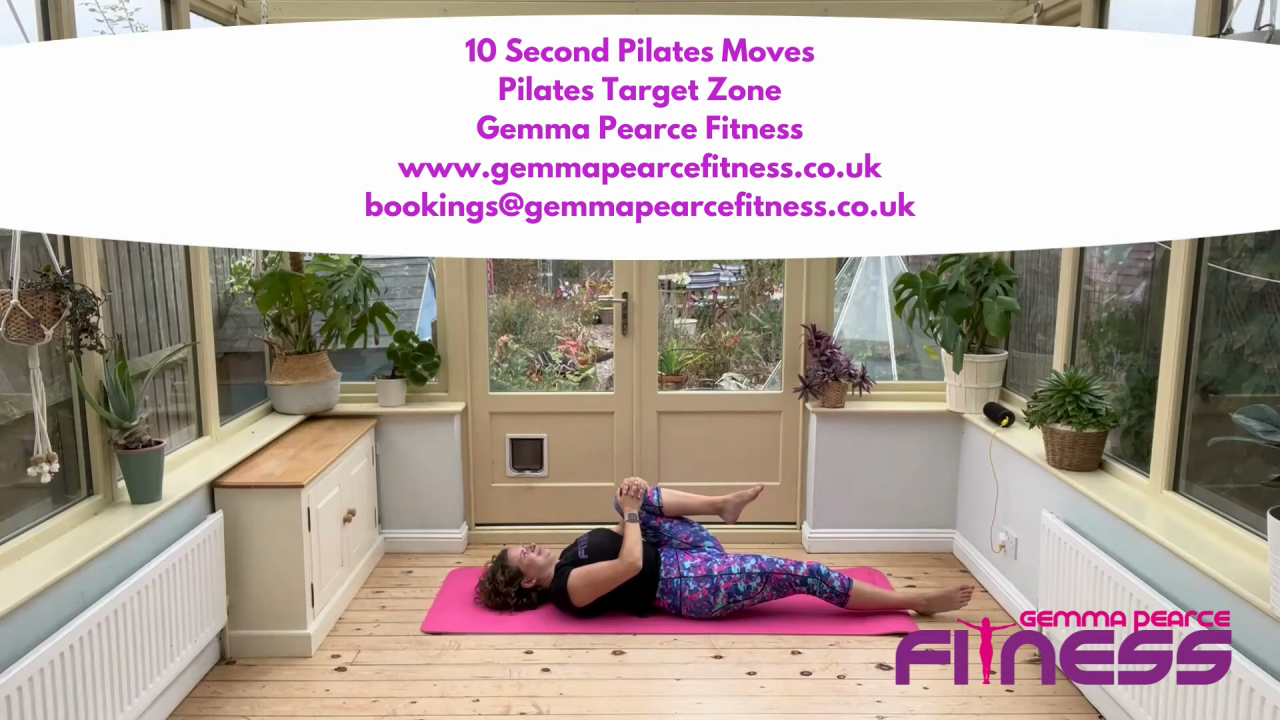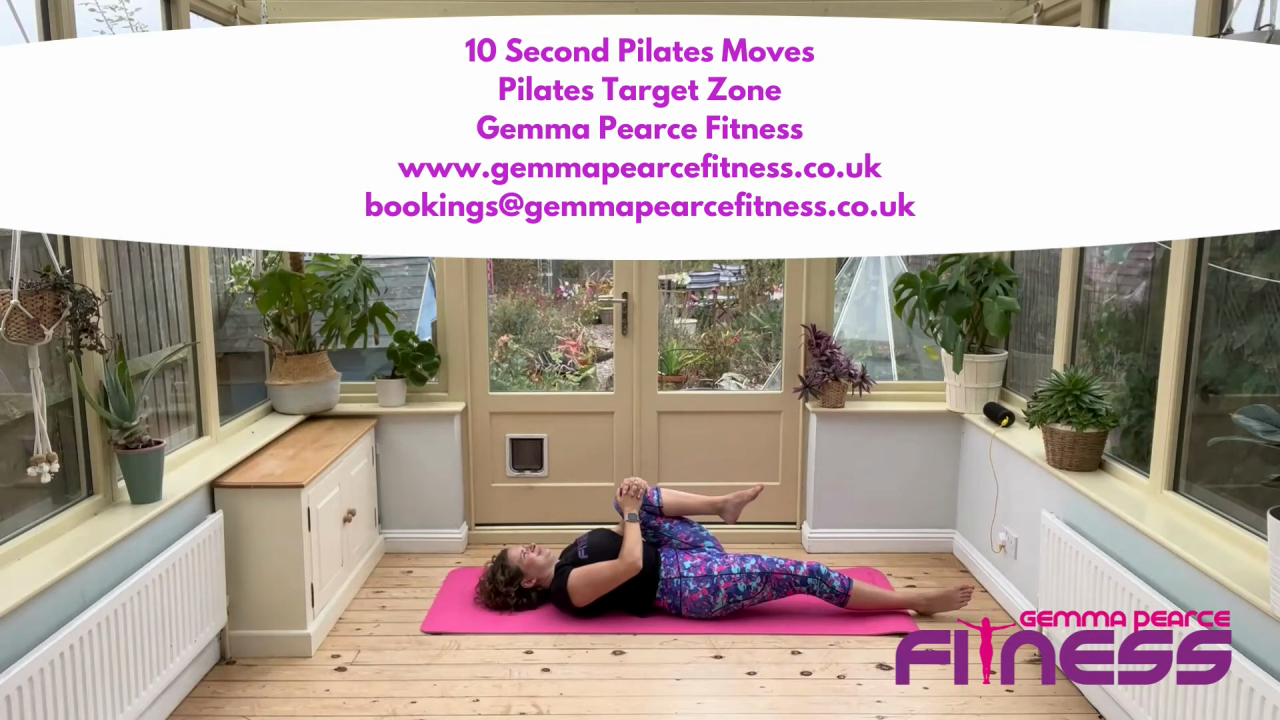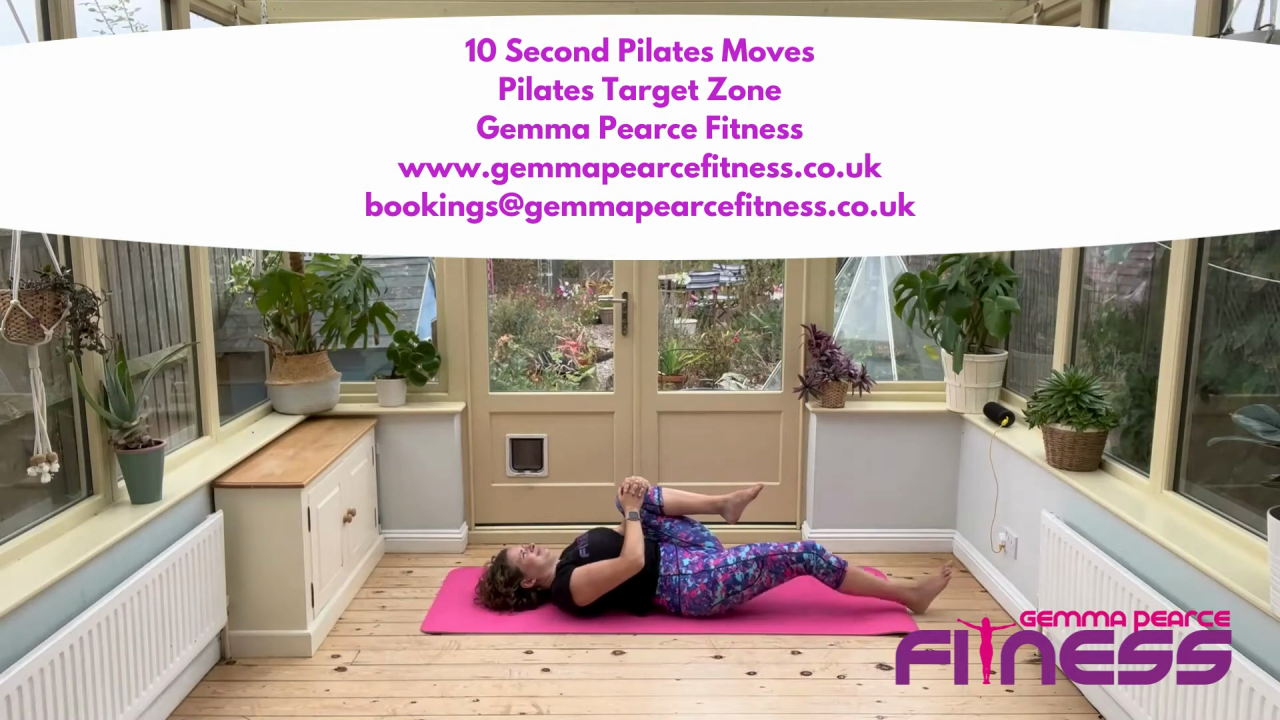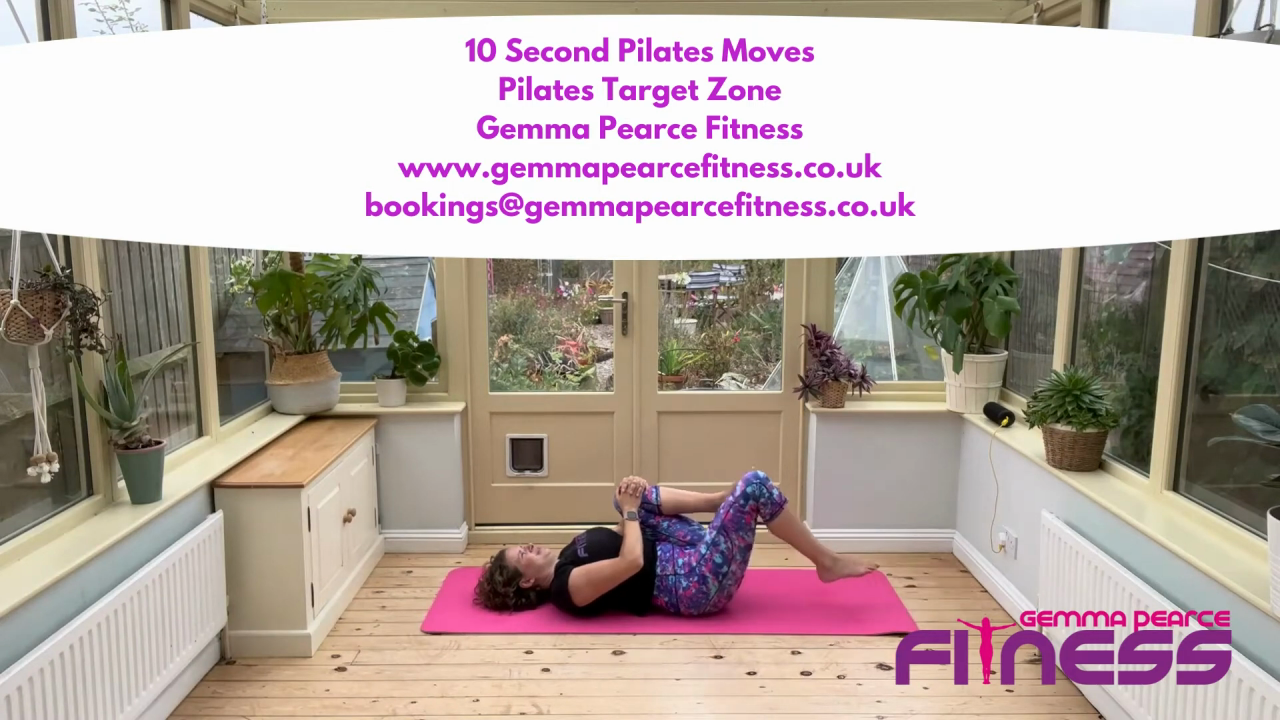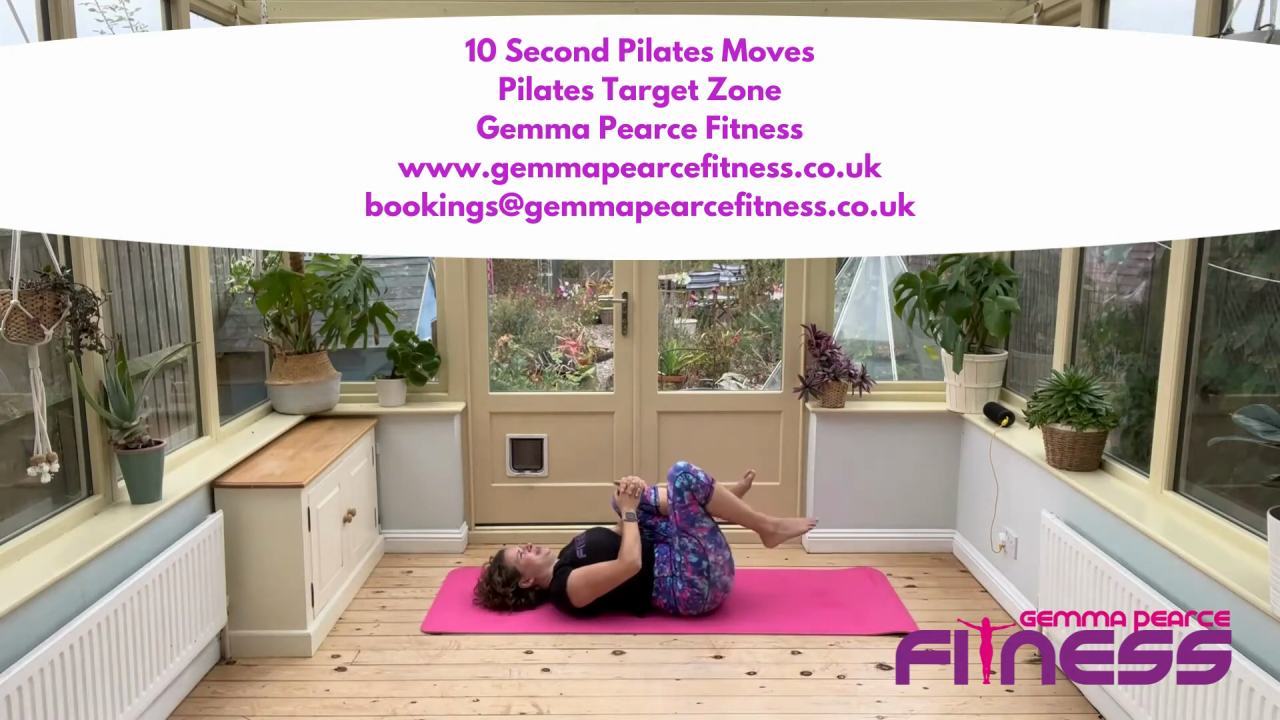
dt=0.5s
person 1, frame 1
left shoulder: (568, 558)
right shoulder: (570, 588)
left elbow: (619, 538)
right elbow: (632, 563)
left wrist: (632, 506)
right wrist: (631, 512)
left hip: (686, 559)
right hip: (691, 587)
left knee: (638, 499)
right knee: (802, 573)
left ankle: (723, 504)
right ankle: (915, 599)
person 1, frame 2
left shoulder: (567, 559)
right shoulder: (569, 587)
left elbow: (620, 540)
right elbow: (630, 563)
left wrist: (631, 506)
right wrist: (631, 512)
left hip: (689, 560)
right hip: (692, 587)
left knee: (639, 499)
right knee: (804, 574)
left ankle: (723, 504)
right ankle: (917, 600)
person 1, frame 3
left shoulder: (568, 562)
right shoulder: (571, 588)
left elbow: (621, 541)
right elbow: (632, 561)
left wrist: (633, 505)
right wrist: (633, 511)
left hip: (690, 560)
right hip: (696, 586)
left knee: (640, 497)
right knee: (804, 552)
left ankle: (723, 503)
right ankle: (907, 593)
person 1, frame 4
left shoulder: (567, 560)
right shoulder: (570, 587)
left elbow: (621, 539)
right elbow: (633, 561)
left wrist: (631, 504)
right wrist: (630, 510)
left hip: (680, 559)
right hip: (695, 585)
left knee: (641, 498)
right knee: (755, 485)
left ankle: (719, 501)
right ankle: (828, 562)
person 1, frame 5
left shoulder: (567, 558)
right shoulder: (568, 588)
left elbow: (620, 539)
right elbow: (630, 564)
left wrist: (629, 503)
right wrist: (629, 510)
left hip: (670, 561)
right hip: (693, 589)
left knee: (634, 498)
right knee: (682, 474)
left ankle: (722, 502)
right ankle: (767, 527)
